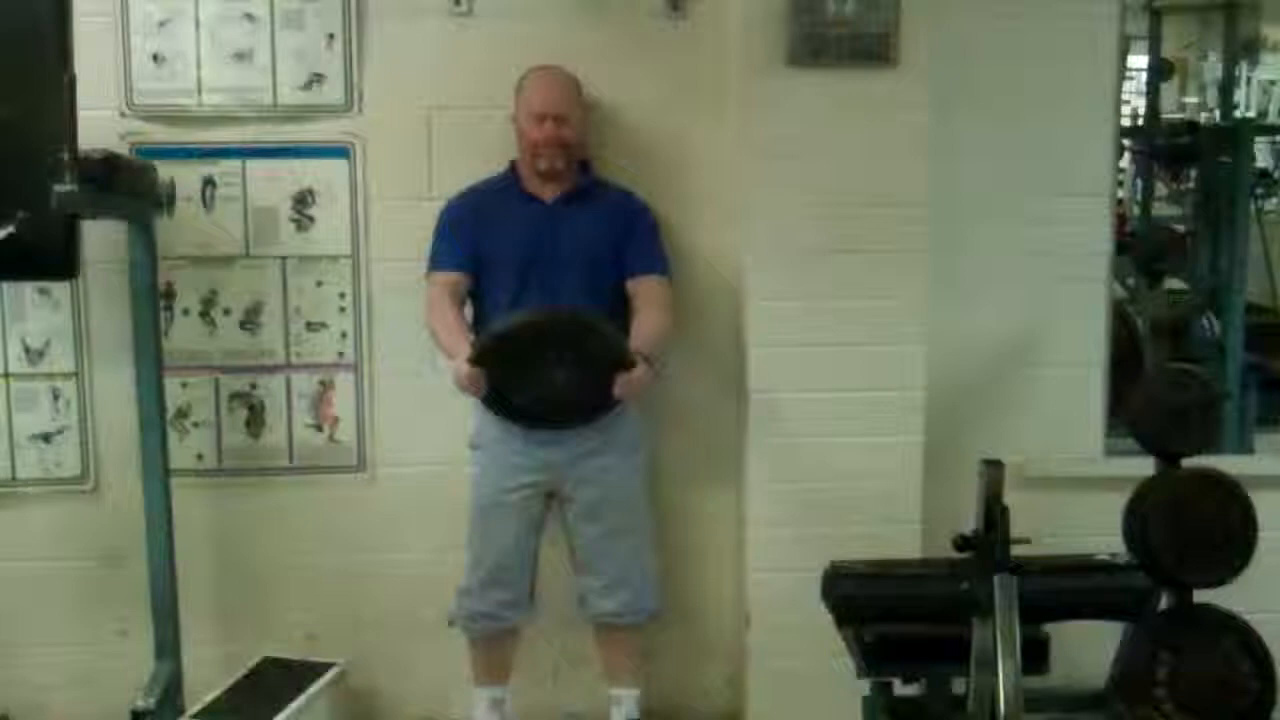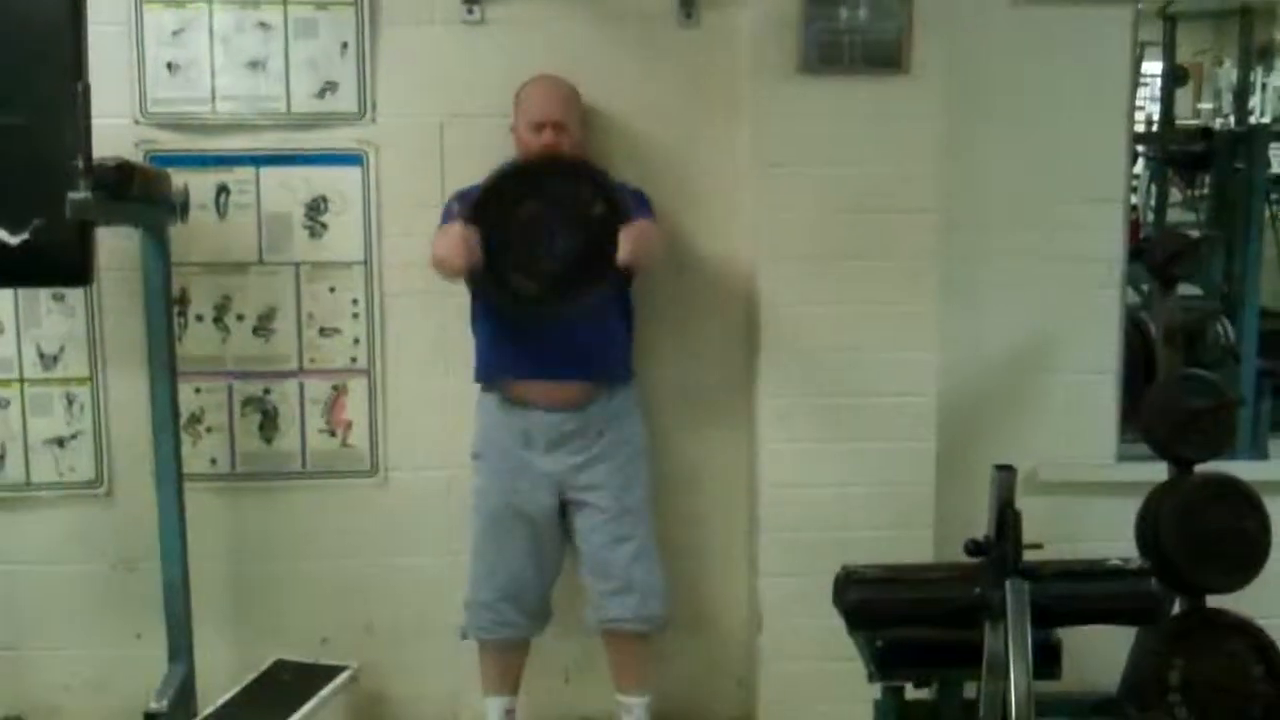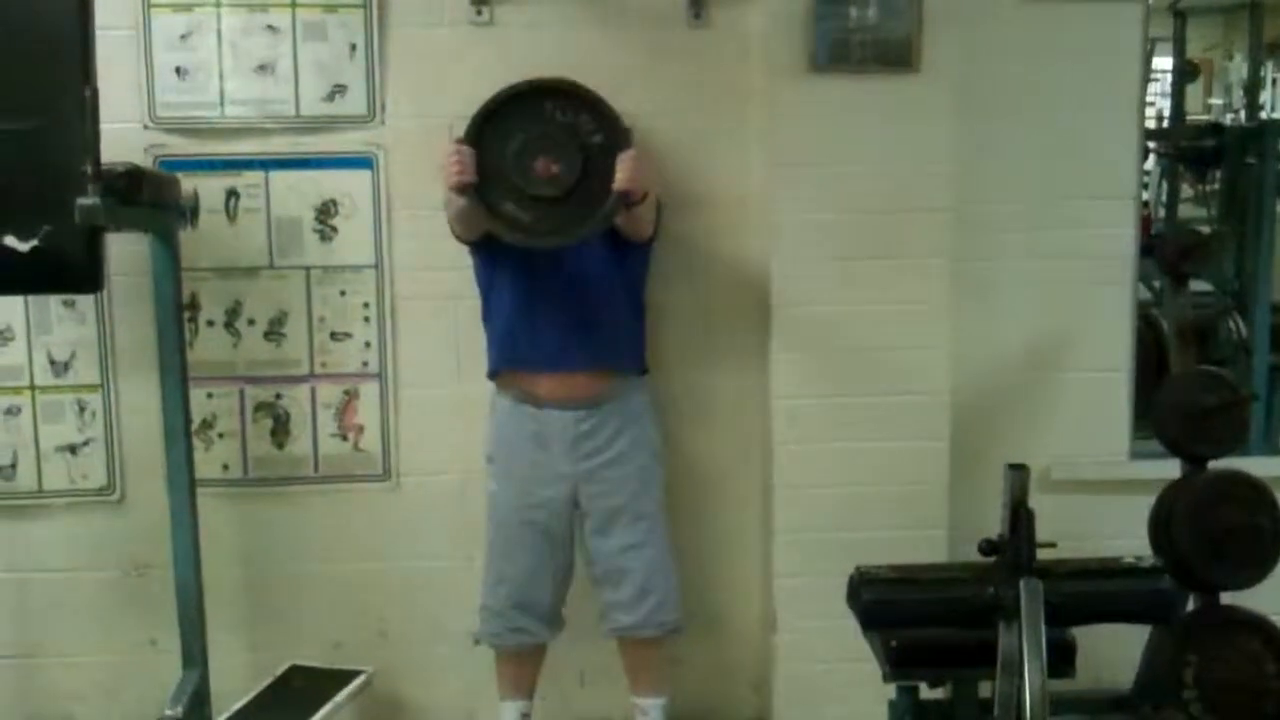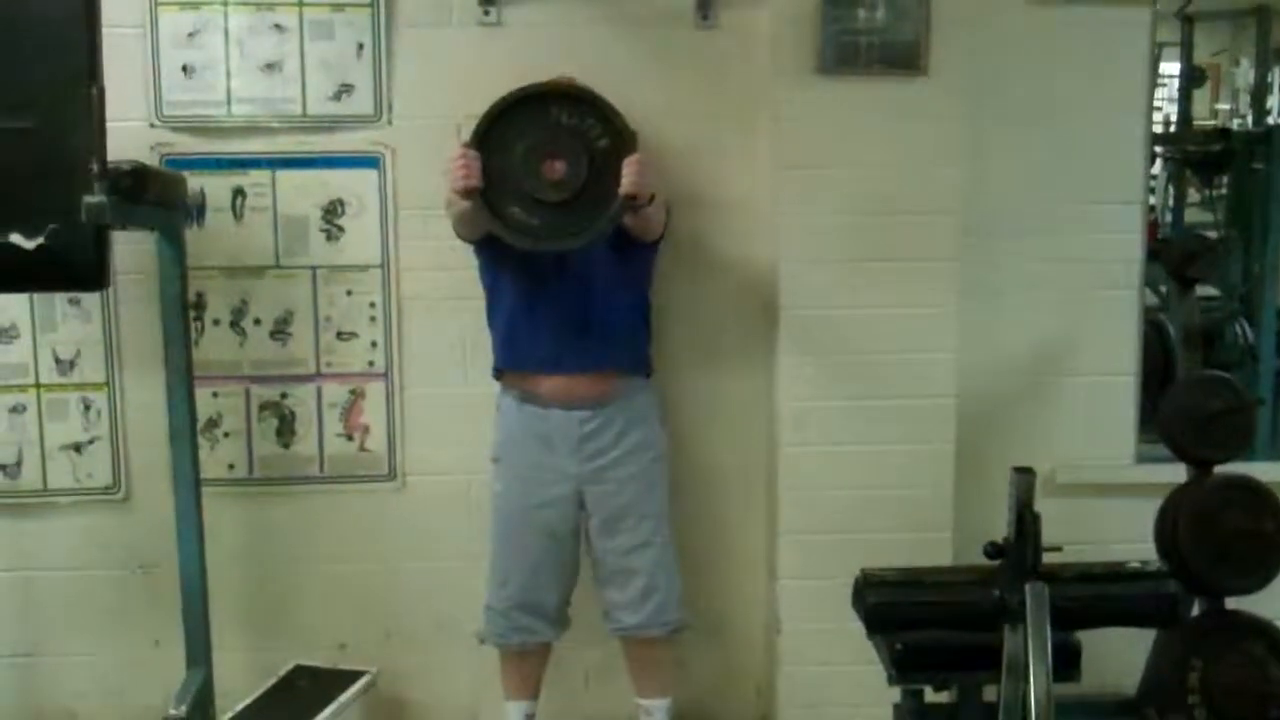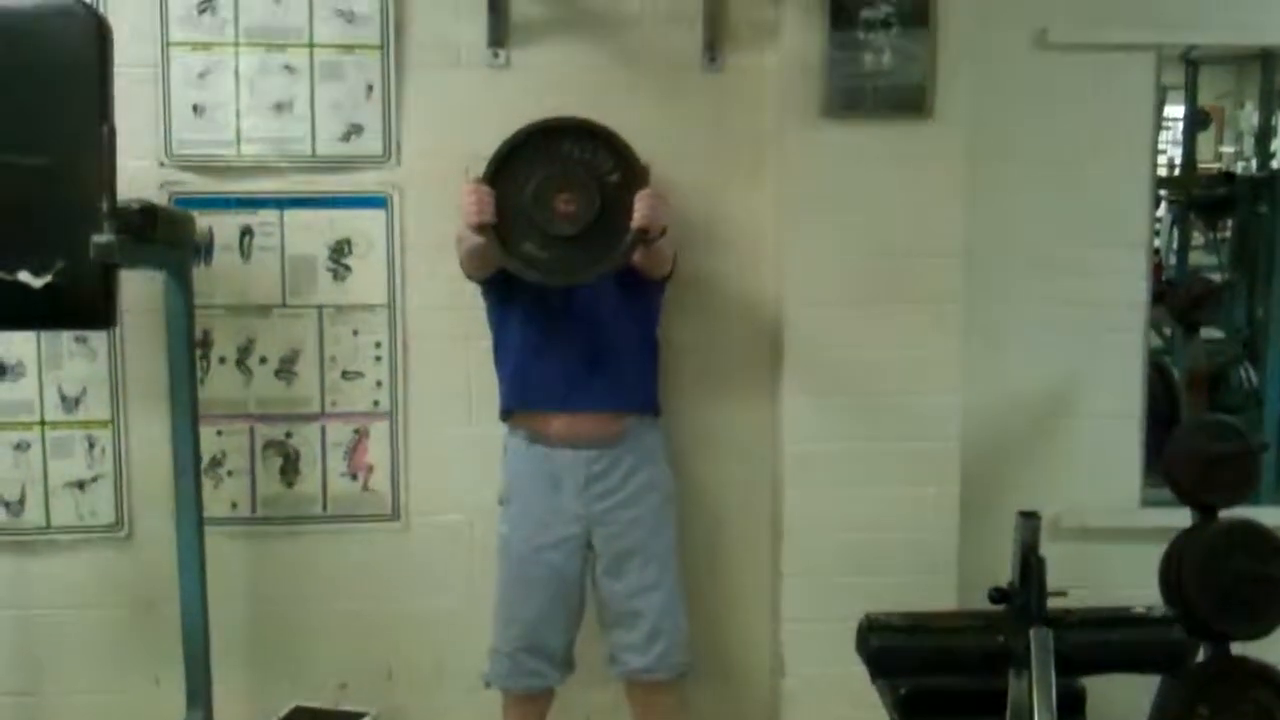
dt=0.3s
person 1, frame 1
left shoulder: (623, 211)
right shoulder: (472, 209)
left elbow: (653, 301)
right elbow: (442, 298)
left wrist: (644, 356)
right wrist: (460, 352)
left hip: (604, 424)
right hip: (508, 424)
left knee: (618, 581)
right knee: (492, 582)
person 1, frame 2
left shoulder: (618, 202)
right shoulder: (479, 204)
left elbow: (646, 238)
right elbow: (446, 250)
left wrist: (639, 246)
right wrist: (456, 246)
left hip: (605, 423)
right hip: (511, 426)
left knee: (627, 587)
right knee: (500, 590)
person 1, frame 3
left shoulder: (617, 208)
left elbow: (641, 222)
right elbow: (466, 223)
left wrist: (636, 194)
right wrist: (459, 192)
left hip: (617, 419)
right hip: (525, 421)
left knee: (639, 584)
right knee: (516, 591)
person 1, frame 4
left shoulder: (623, 209)
left elbow: (650, 224)
right elbow: (470, 223)
left wrist: (643, 196)
right wrist: (463, 196)
left hip: (622, 418)
right hip: (530, 422)
left knee: (644, 585)
right knee: (521, 590)
person 1, frame 5
left shoulder: (629, 250)
left elbow: (659, 263)
right elbow: (476, 262)
left wrist: (655, 234)
right wrist: (474, 231)
left hip: (629, 458)
right hip: (537, 461)
left knee: (650, 629)
right knee: (526, 633)
